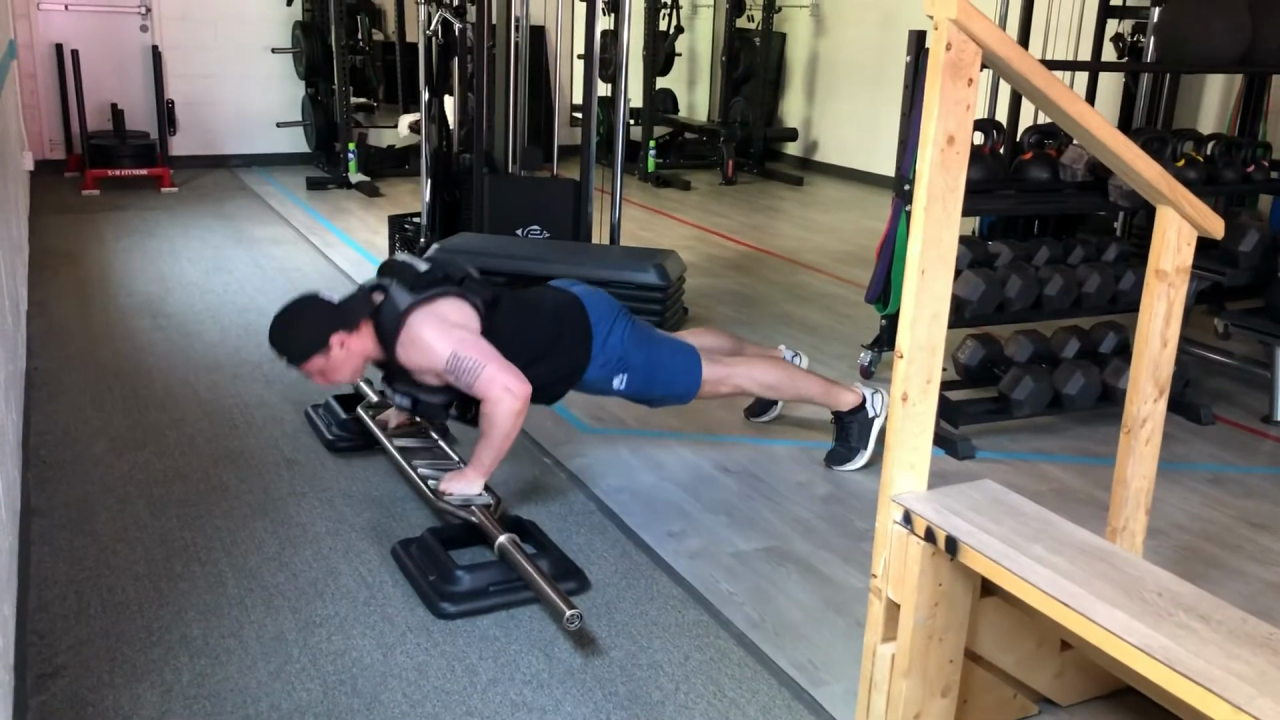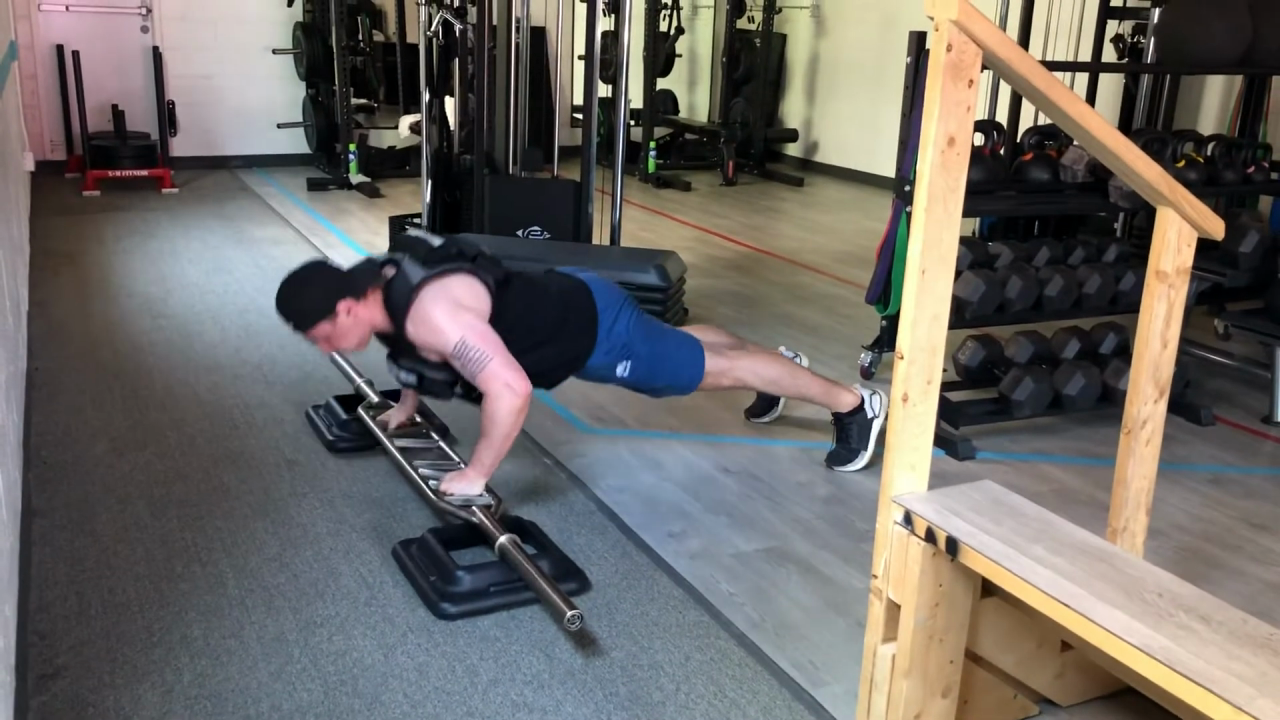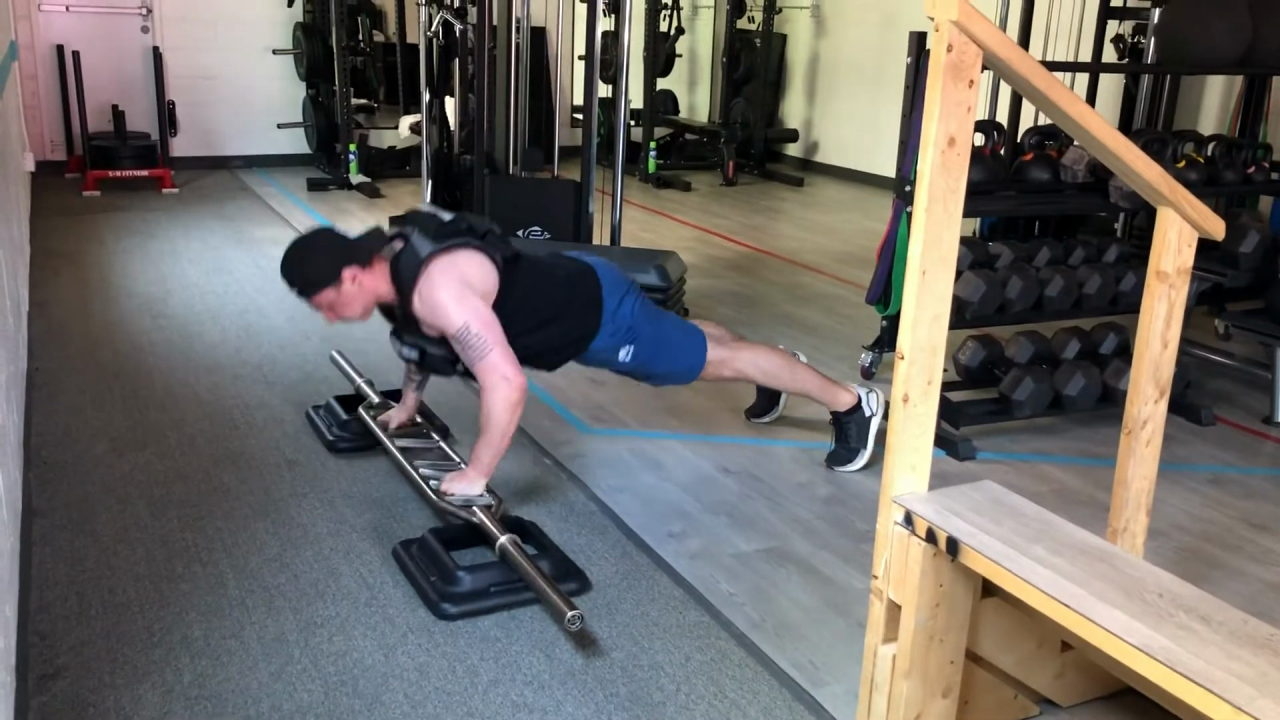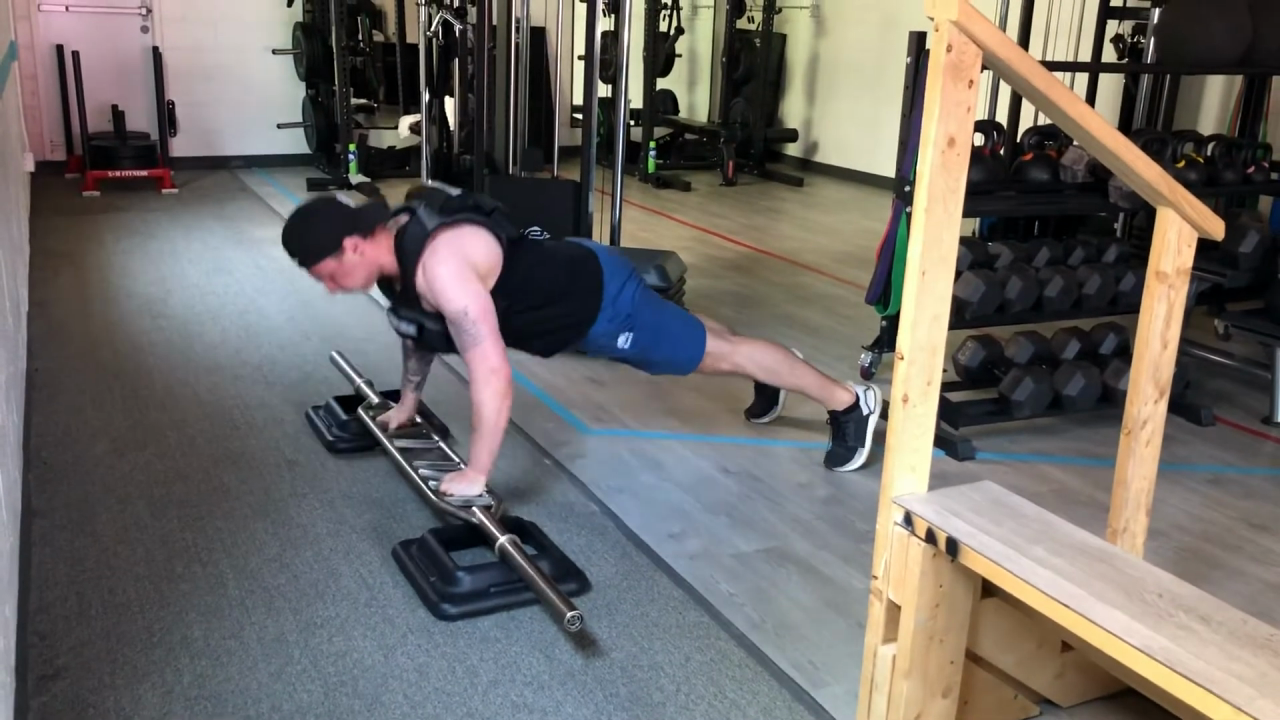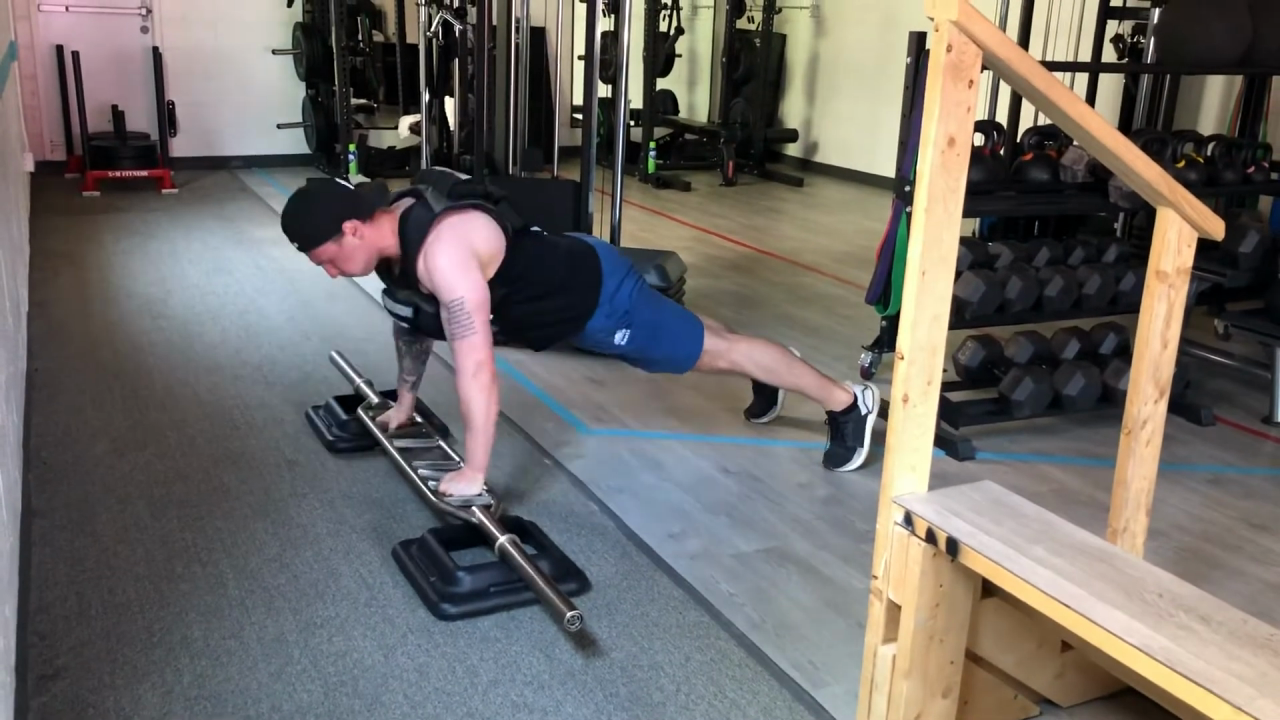
dt=0.1s
person 1, frame 1
left shoulder: (418, 336)
right shoulder: (376, 313)
left elbow: (511, 392)
left wrist: (474, 476)
left hip: (590, 342)
right hip: (562, 315)
left knee: (715, 377)
right knee: (680, 345)
left ankle: (853, 401)
right ankle: (775, 353)
person 1, frame 2
left shoulder: (426, 314)
right shoulder: (383, 284)
left elbow: (512, 388)
left wrist: (476, 476)
right wrist: (409, 401)
left hip: (595, 329)
right hip: (566, 300)
left knee: (717, 370)
right knee: (685, 342)
left ankle: (852, 402)
right ankle: (779, 354)
person 1, frame 3
left shoulder: (439, 288)
right shoulder: (390, 267)
left elbow: (506, 383)
right elbow: (421, 338)
left wrist: (476, 476)
right wrist: (408, 403)
left hip: (601, 314)
right hip: (569, 304)
left knee: (716, 361)
right knee: (693, 338)
left ankle: (849, 402)
right ankle: (778, 371)
person 1, frame 4
left shoulder: (440, 263)
right shoulder: (390, 238)
left elbow: (491, 374)
right elbow: (419, 321)
left wrist: (475, 475)
right wrist: (407, 401)
left hip: (599, 299)
right hip: (568, 287)
left knee: (715, 353)
right knee: (690, 332)
left ankle: (847, 400)
right ankle: (771, 382)
person 1, frame 5
left shoulder: (442, 249)
right shoulder: (390, 228)
left elbow: (473, 364)
right elbow: (415, 314)
left wrist: (473, 474)
right wrist: (405, 399)
left hip: (598, 294)
right hip: (564, 286)
left knee: (714, 352)
right knee: (688, 331)
left ankle: (846, 401)
right ankle: (777, 367)
